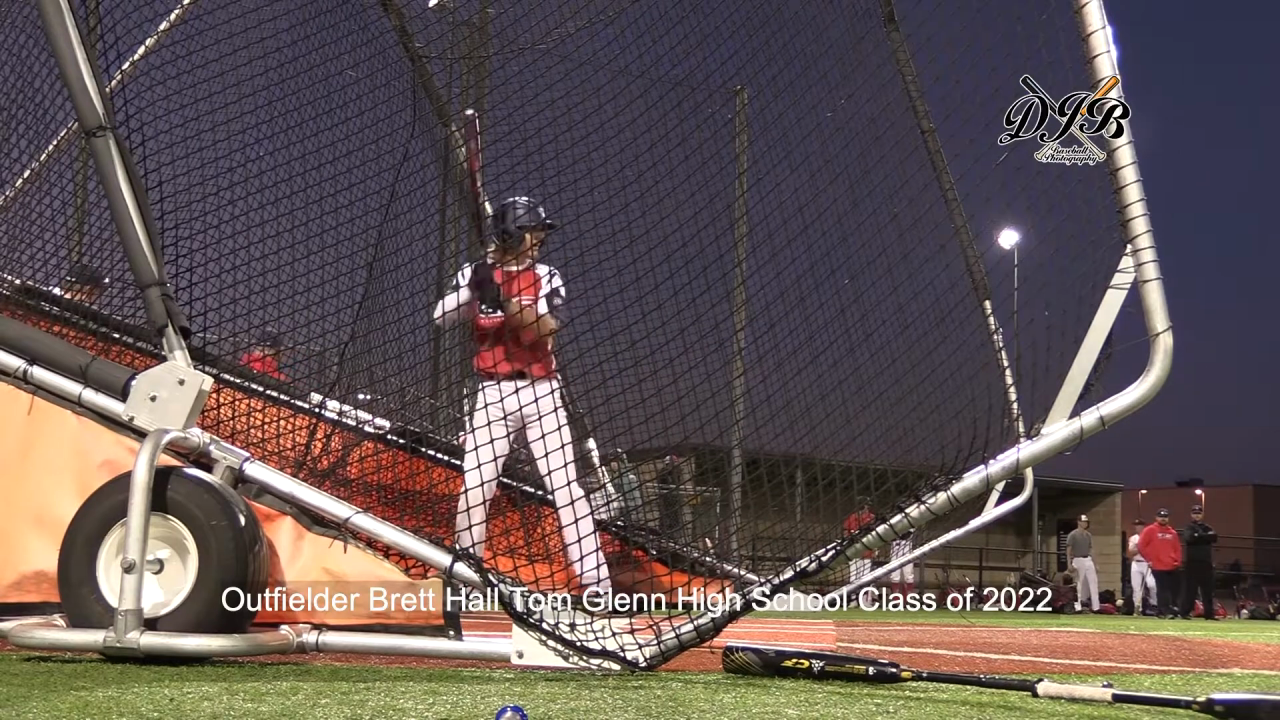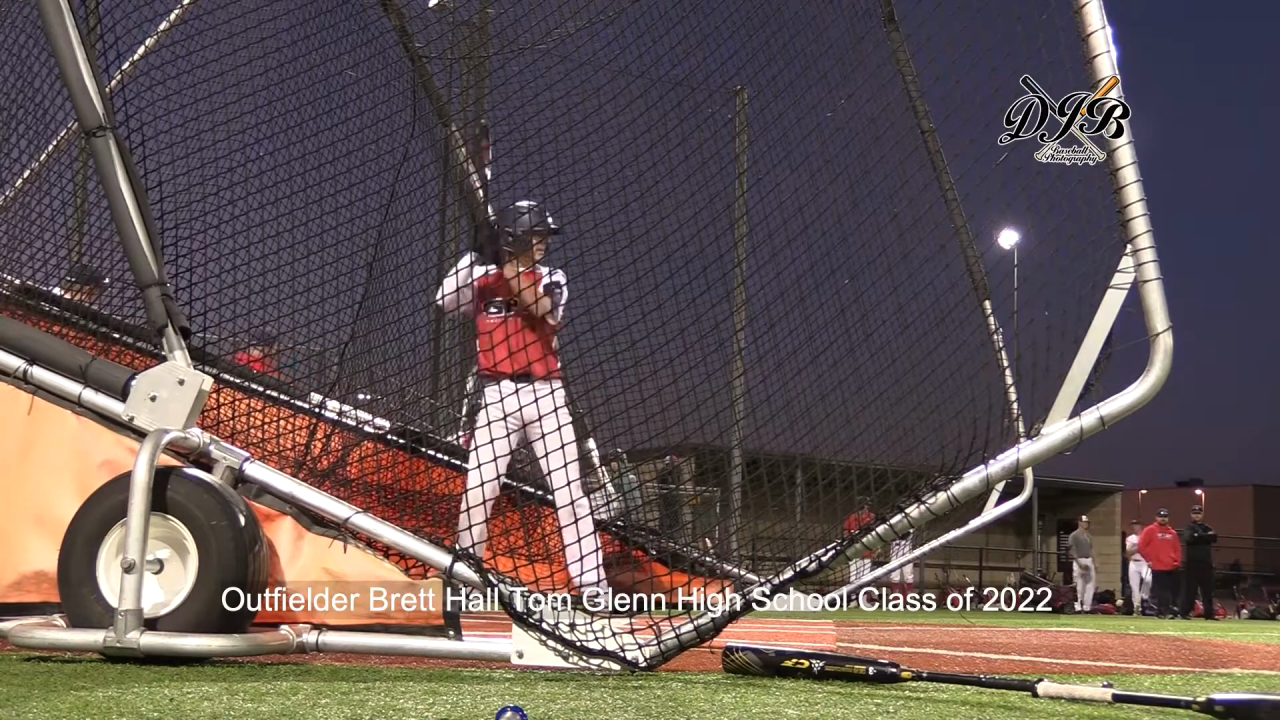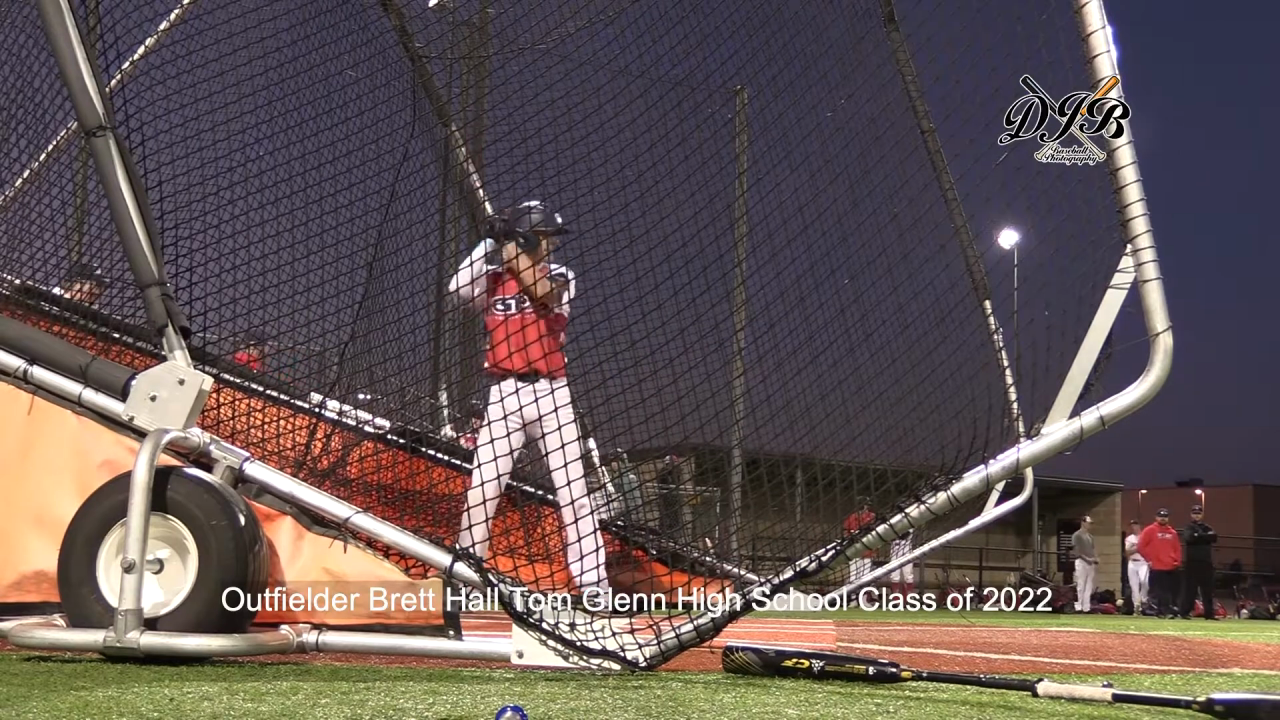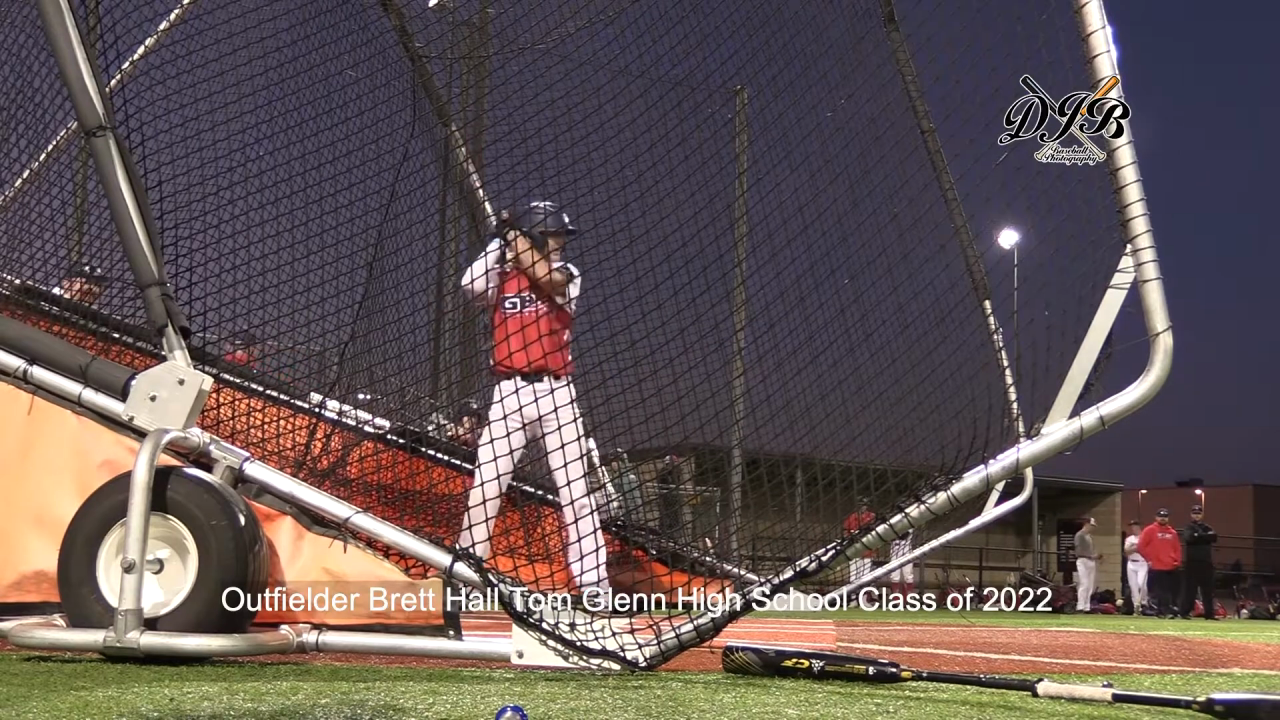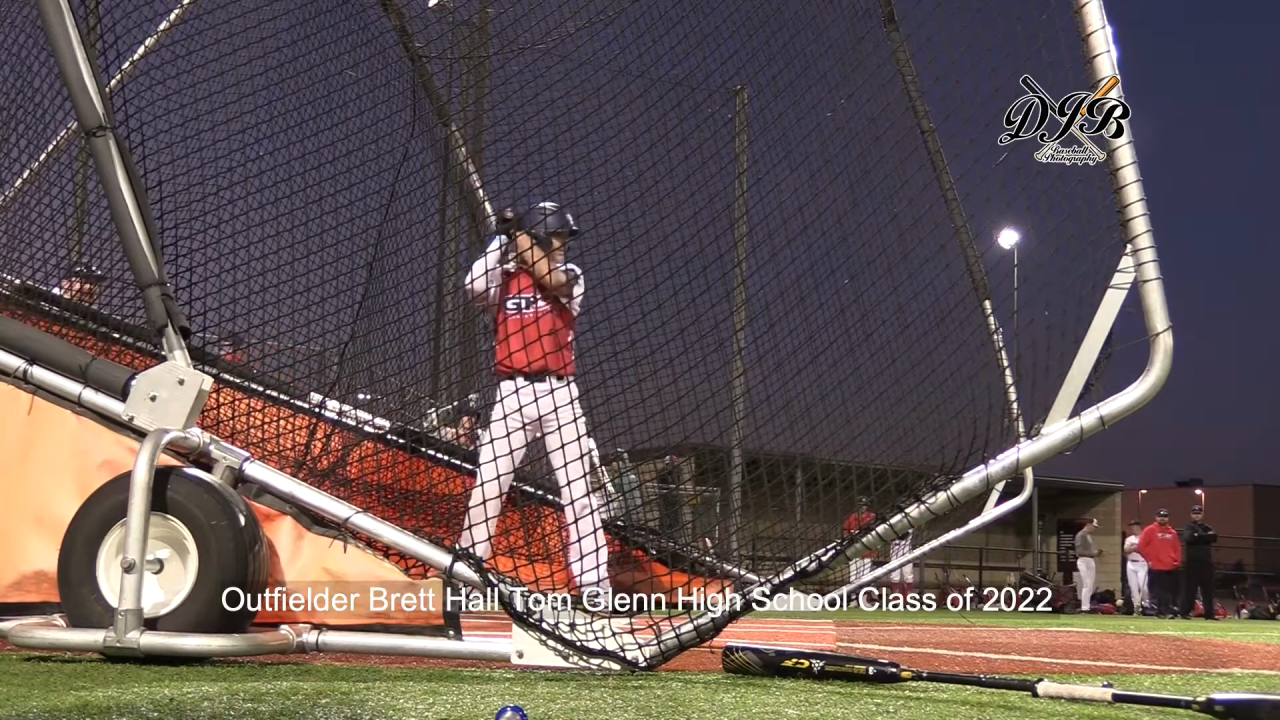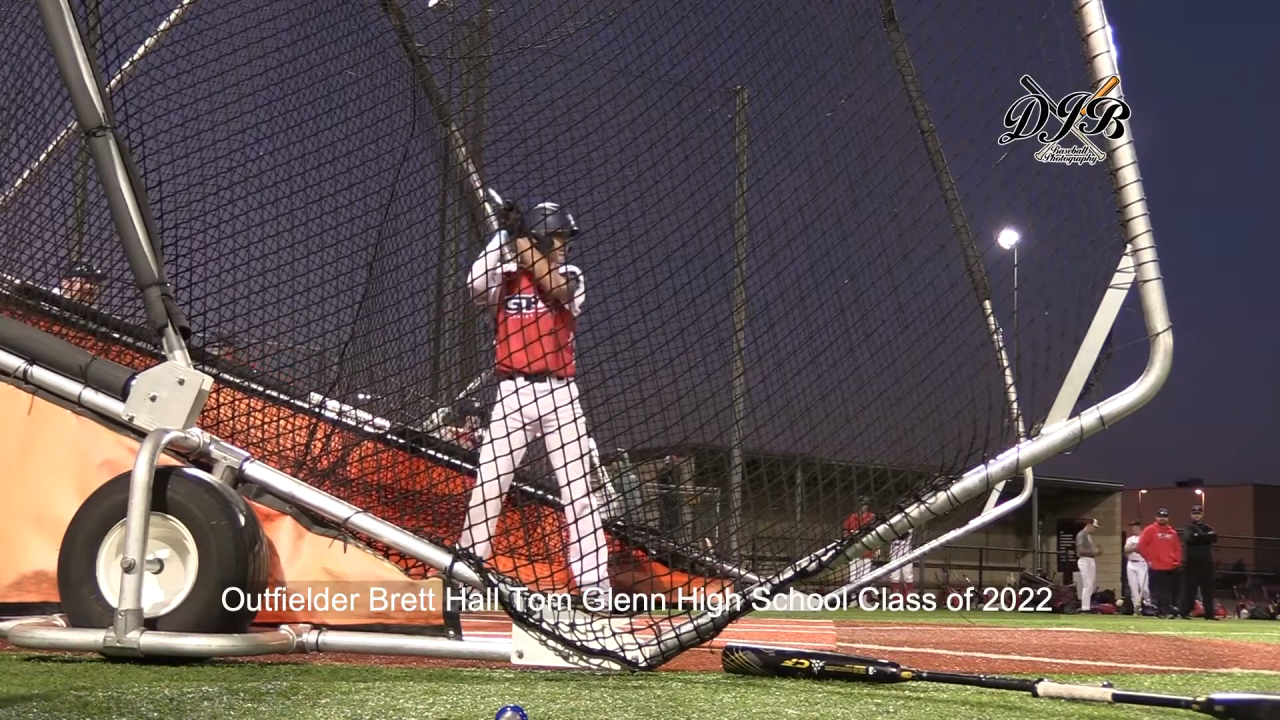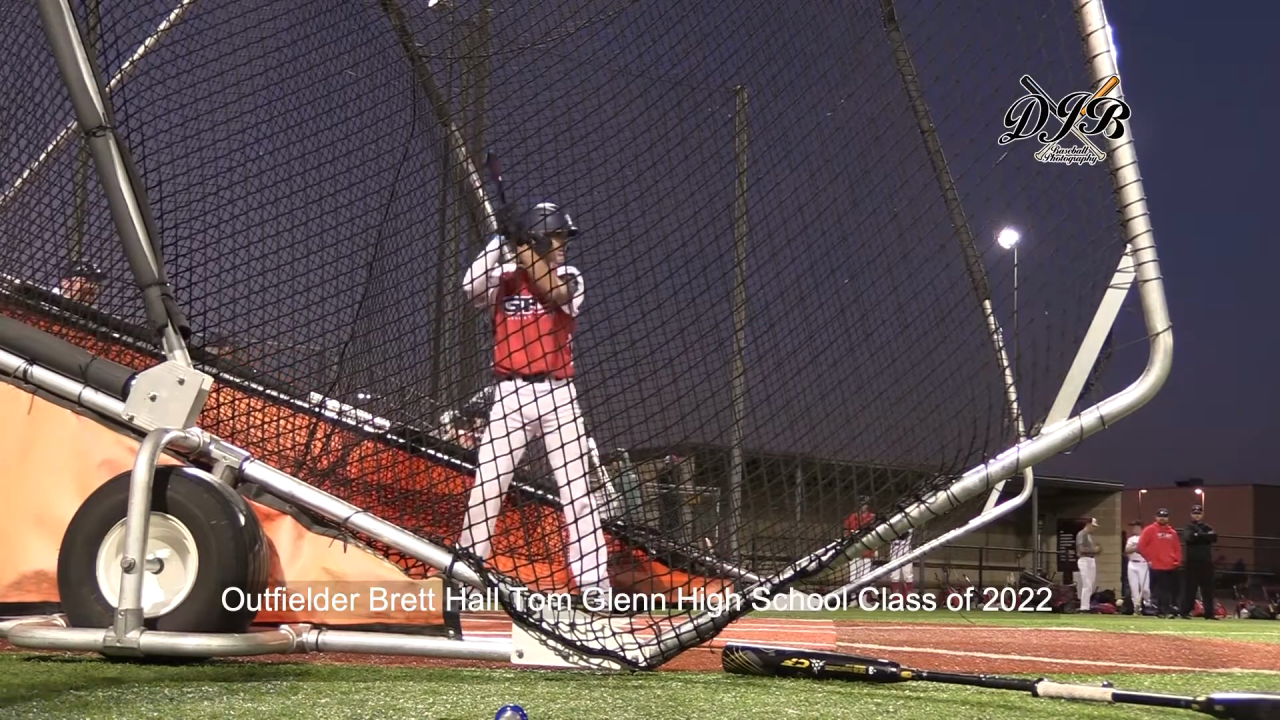
dt=0.2s
person 1, frame 1
left shoulder: (547, 277)
right shoulder: (475, 275)
left elbow: (545, 326)
right elbow: (441, 316)
left wrist: (503, 296)
right wrist: (472, 289)
left hip: (541, 391)
right hip: (493, 394)
left knee: (566, 486)
right knee: (476, 486)
left ankle: (595, 580)
person 1, frame 2
left shoulder: (552, 278)
right shoulder: (482, 278)
left elbow: (538, 306)
right elbow: (445, 300)
left wrist: (504, 265)
right wrist: (474, 256)
left hip: (546, 394)
right hip: (499, 395)
left knee: (569, 489)
right knee: (479, 488)
left ankle: (591, 581)
person 1, frame 3
left shoulder: (561, 276)
right shoulder: (492, 278)
left elbow: (541, 288)
right elbow: (460, 289)
left wrist: (507, 242)
right wrist: (490, 242)
left hip: (551, 393)
right hip: (505, 393)
left knee: (573, 488)
right knee: (483, 486)
left ankle: (593, 580)
person 1, frame 4
left shoulder: (567, 275)
right shoulder: (501, 277)
left elbow: (546, 278)
right elbow: (473, 285)
left wrist: (515, 233)
right wrist: (500, 241)
left hip: (556, 393)
right hip: (510, 393)
left knee: (575, 488)
right knee: (486, 485)
left ankle: (594, 580)
person 1, frame 5
left shoulder: (570, 275)
right shoulder: (504, 277)
left elbow: (553, 280)
right elbow: (475, 285)
left wrist: (519, 233)
right wrist: (502, 237)
left hip: (559, 393)
right hip: (512, 394)
left knee: (577, 488)
right knee: (488, 485)
left ankle: (595, 580)
person 1, frame 6
left shoulder: (571, 276)
right shoulder: (505, 277)
left elbow: (555, 288)
right elbow: (477, 284)
left wrist: (522, 239)
right wrist: (503, 235)
left hip: (559, 394)
right hip: (512, 394)
left knee: (578, 489)
right knee: (488, 486)
left ankle: (594, 581)
person 1, frame 7
left shoulder: (570, 278)
right shoulder: (502, 277)
left elbow: (553, 291)
right elbow: (473, 286)
left wrist: (521, 247)
right wrist: (501, 239)
left hip: (557, 395)
right hip: (511, 395)
left knee: (576, 489)
right knee: (487, 486)
left ankle: (594, 580)
